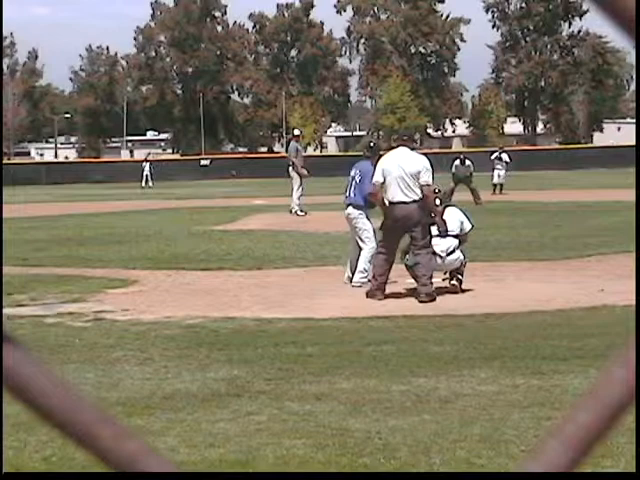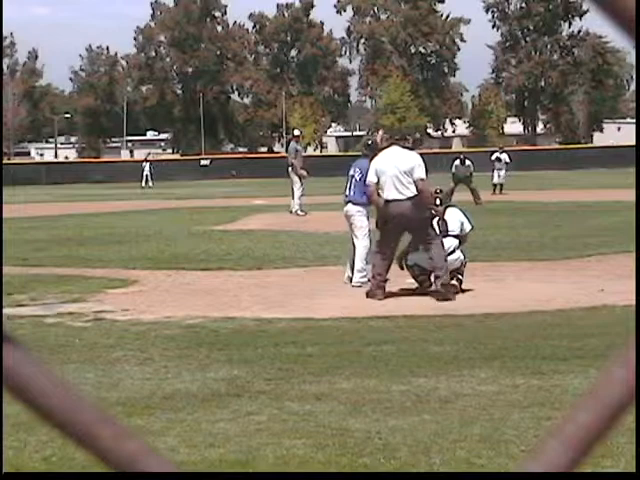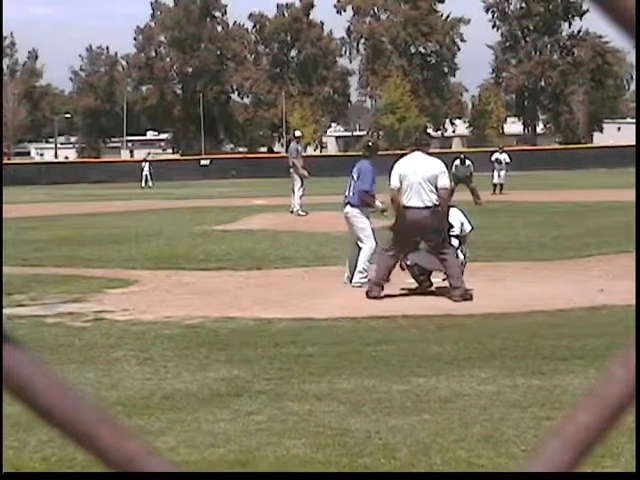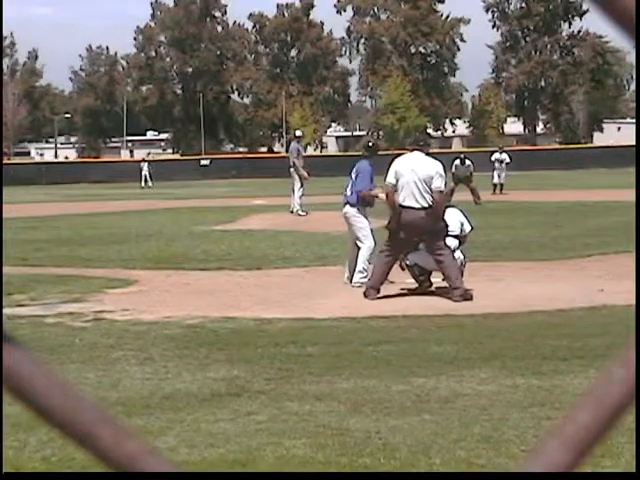
dt=0.4s
person 1, frame 1
left shoulder: (385, 159)
right shoulder: (421, 159)
left elbow: (376, 191)
right elbow: (427, 192)
left wrist: (385, 210)
right wrist: (436, 213)
left hip: (394, 210)
right hip: (416, 209)
left knee: (385, 250)
right knee: (422, 250)
left ankle: (377, 289)
right ankle: (425, 290)
person 1, frame 2
left shoulder: (377, 160)
right shoulder: (412, 157)
left elbow: (371, 191)
right elbow: (422, 187)
left wrist: (382, 210)
right wrist: (428, 207)
left hip: (390, 209)
right hip: (413, 206)
left knee: (384, 249)
right knee: (432, 242)
left ankle: (377, 288)
right ankle: (442, 282)
person 1, frame 3
left shoulder: (400, 163)
right shoulder: (437, 164)
left elbow: (394, 195)
right elbow: (444, 196)
left wrist: (400, 215)
right wrist: (443, 217)
left hip: (408, 214)
right hip: (430, 214)
left knee: (392, 251)
right knee: (446, 251)
left ankle: (375, 287)
right ankle: (458, 290)
person 1, frame 4
left shoulder: (398, 161)
right shoulder: (435, 165)
left elbow: (389, 191)
right elbow: (438, 198)
left wrist: (395, 213)
right wrist: (438, 218)
left hip: (403, 214)
right hip: (426, 215)
left knee: (389, 252)
right knee: (442, 252)
left ankle: (372, 289)
right ankle: (458, 290)
person 2, frame 1
left shoulder: (357, 166)
right shoulder: (369, 169)
right elbow: (369, 194)
left hip: (350, 209)
right hip: (359, 211)
left knee: (357, 244)
right knee: (370, 244)
left ankle: (350, 276)
right ankle: (360, 279)
person 2, frame 2
left shoulder: (355, 164)
right shoulder: (369, 167)
left hip: (349, 207)
right hip: (358, 209)
left knee: (357, 242)
right knee: (363, 244)
left ankle: (350, 275)
right ankle: (359, 279)
person 2, frame 3
left shoulder: (359, 165)
right shoulder: (368, 167)
right elbow: (363, 193)
left wrist: (375, 202)
right wrist: (377, 204)
left hip: (350, 208)
right hip: (357, 210)
left knee: (356, 244)
right knee: (369, 243)
left ankle: (350, 276)
right ankle: (359, 279)
person 2, frame 4
left shoulder: (360, 165)
right shoulder: (366, 167)
right elbow: (363, 192)
left wrist: (375, 193)
right wrist: (378, 194)
left hip: (350, 208)
right hip: (356, 210)
left knee: (356, 243)
right knee: (368, 243)
left ankle: (350, 276)
right ankle: (359, 279)
